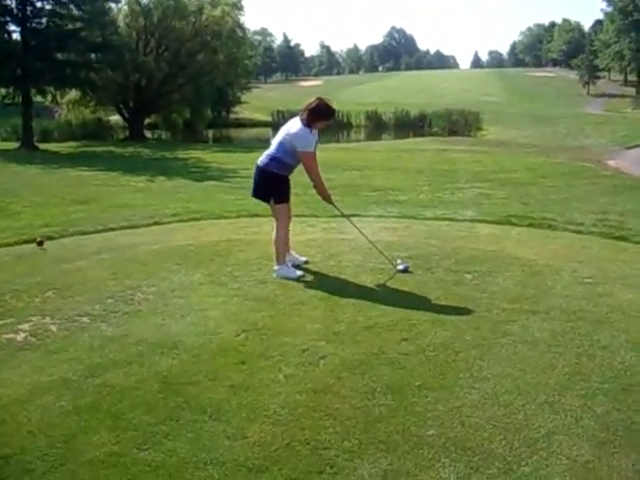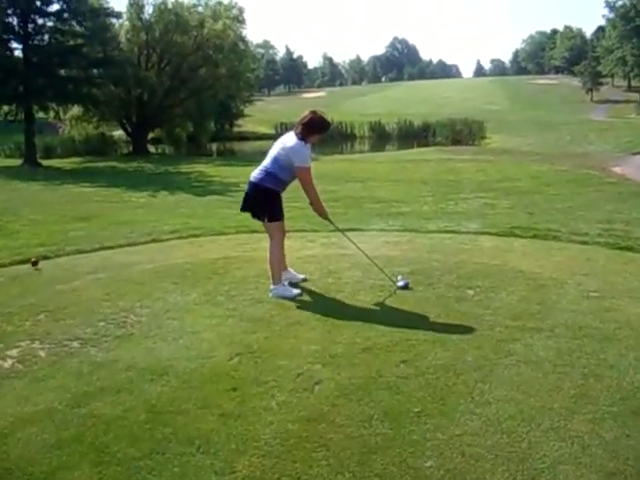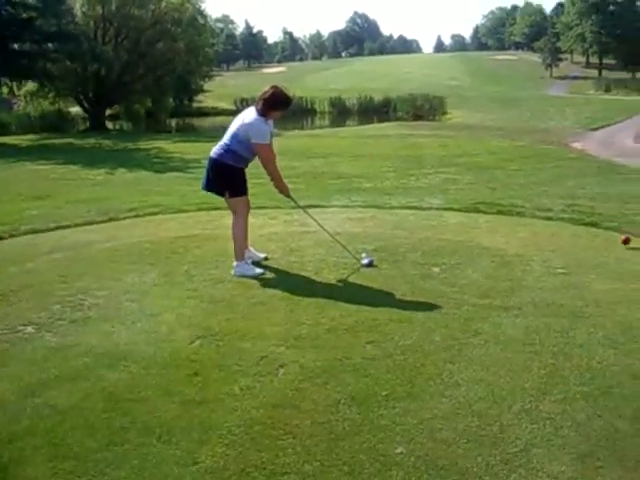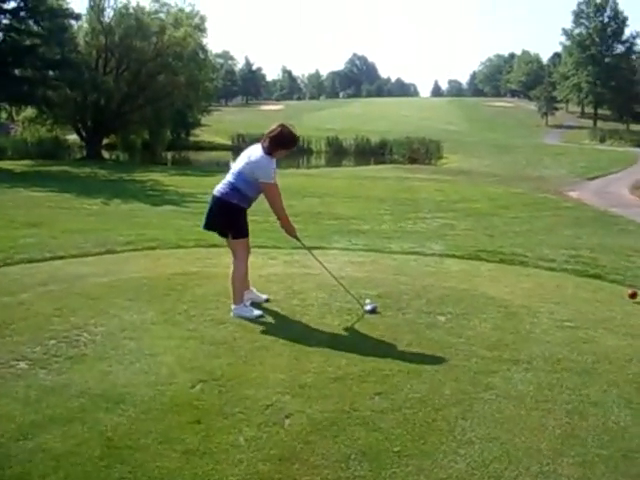
dt=0.4s
person 1, frame 1
left shoulder: (305, 126)
right shoulder: (302, 134)
left elbow: (312, 161)
right elbow: (311, 167)
left wrist: (318, 186)
right wrist: (323, 191)
left hip: (277, 172)
right hip: (271, 173)
left knee: (285, 216)
right knee: (282, 219)
left ankle: (286, 254)
right ankle: (280, 266)
person 1, frame 2
left shoulder: (297, 139)
right shoulder: (298, 148)
left elbow: (306, 179)
right elbow: (307, 183)
left wrist: (314, 202)
right wrist: (319, 207)
left hip: (269, 188)
right hip: (264, 189)
left knee: (280, 233)
right knee: (276, 236)
left ankle: (283, 271)
right ankle: (277, 286)
person 1, frame 3
left shoulder: (260, 116)
right shoulder: (257, 124)
left elbow: (269, 151)
right elbow: (266, 159)
left wrist: (275, 178)
right wrist: (280, 184)
left hip: (232, 165)
right hip: (225, 165)
left knee: (243, 209)
right knee: (240, 212)
left ankle: (245, 250)
right ankle: (240, 263)
person 1, frame 4
left shoulder: (262, 151)
right shoulder: (263, 162)
left elbow: (274, 190)
right elbow: (273, 198)
left wrist: (283, 219)
right wrist: (287, 224)
left hip: (232, 203)
right hip: (229, 205)
left knee: (244, 251)
right knee: (241, 255)
left ankle: (246, 291)
right ankle: (238, 306)
